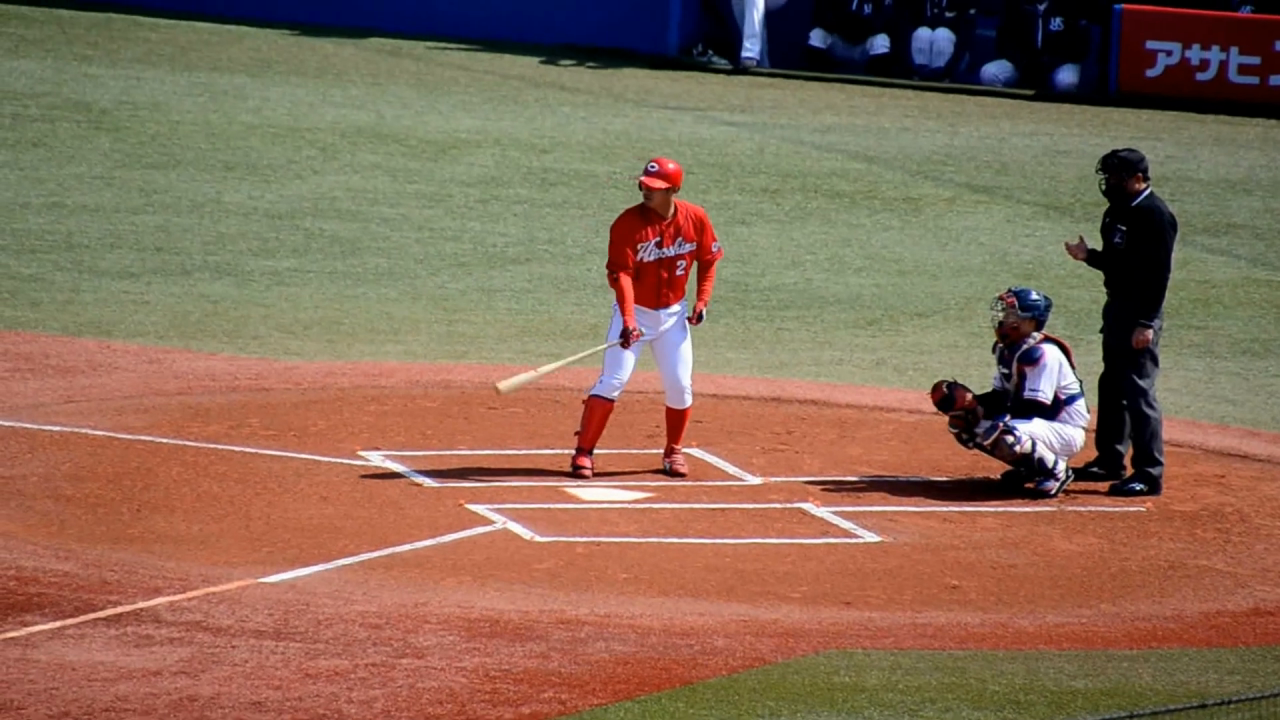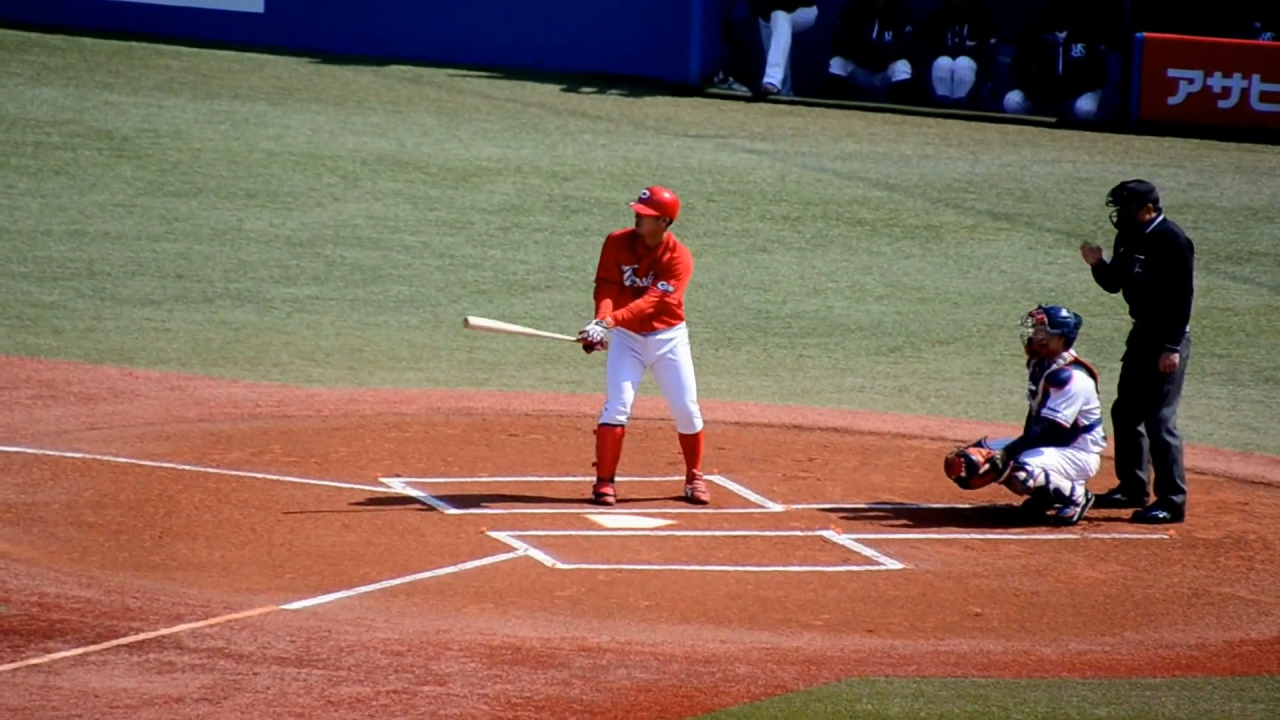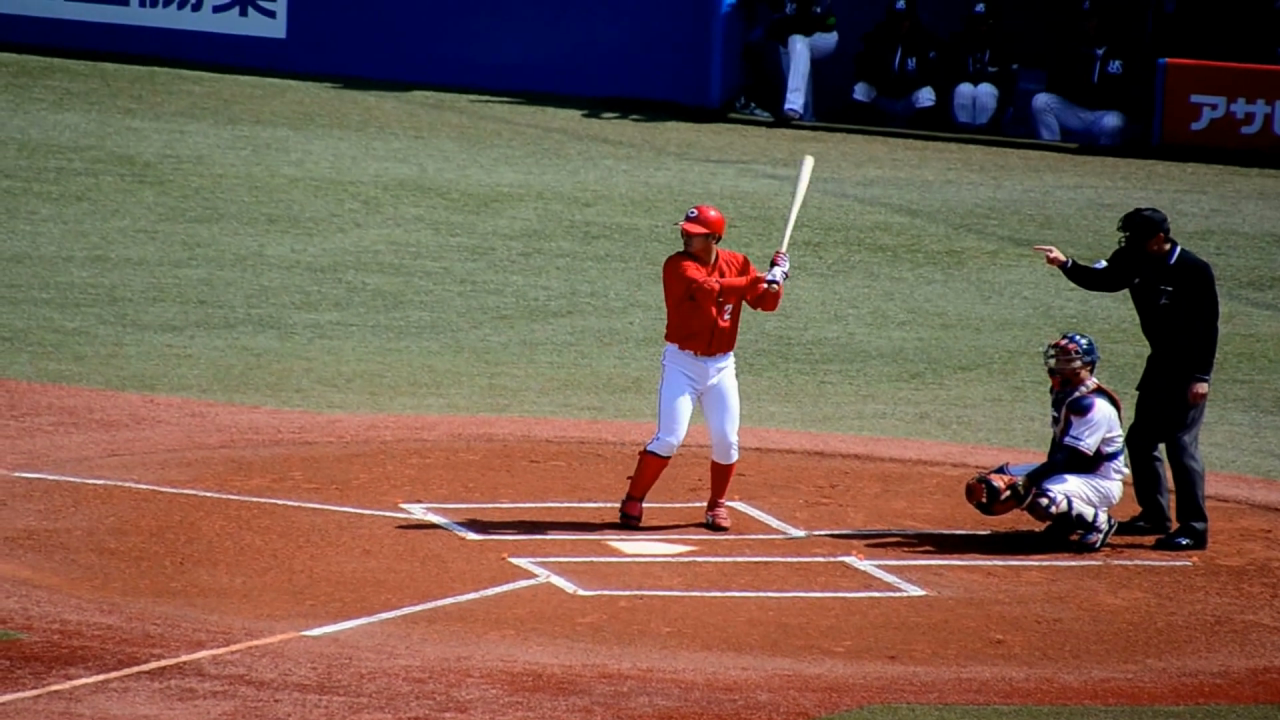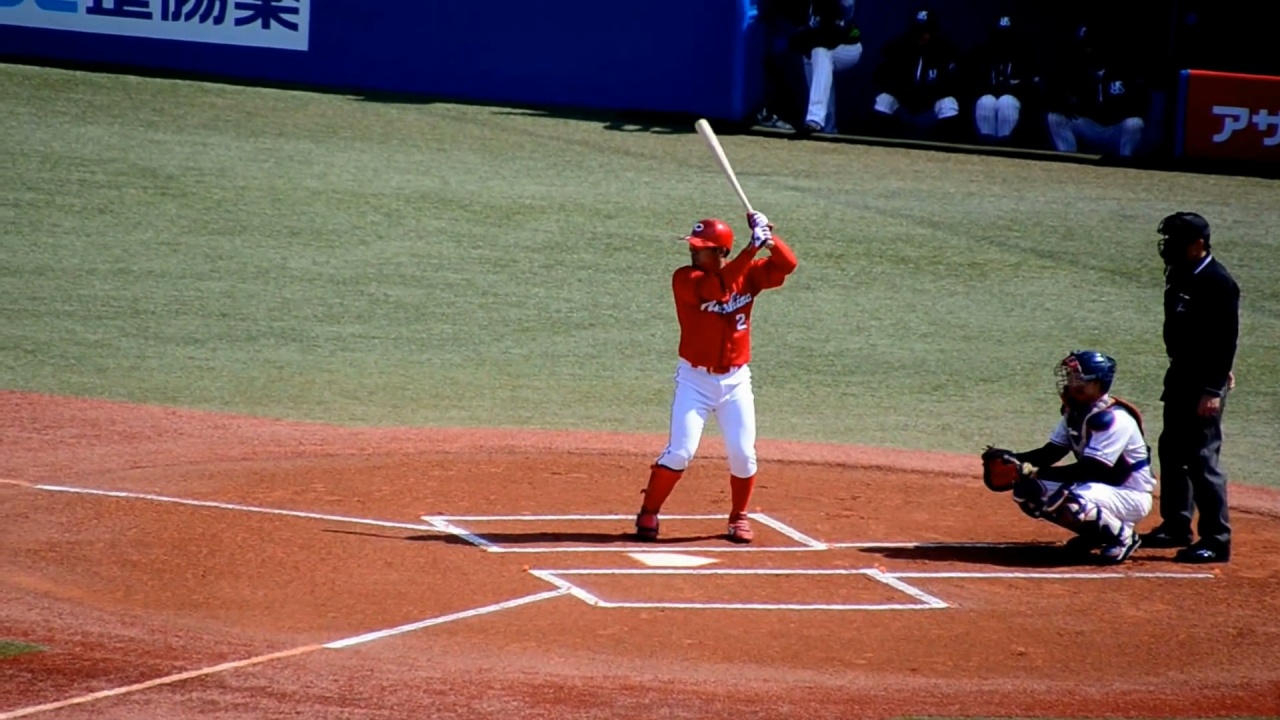
dt=1s
person 1, frame 1
left shoulder: (1155, 215)
right shoulder: (1117, 210)
left elbow: (1159, 273)
left wrist: (1146, 322)
right wrist: (1089, 255)
left hip: (1140, 313)
right hip: (1115, 306)
left knee: (1138, 390)
right knee: (1111, 386)
left ankle: (1149, 474)
right ankle: (1110, 460)
person 1, frame 2
left shoulder: (1170, 240)
right shoulder: (1127, 237)
left elbow: (1181, 297)
right elbow: (1114, 284)
left wrist: (1172, 347)
right wrist: (1098, 264)
left hip: (1167, 340)
right hip: (1141, 335)
left knee: (1159, 418)
right knee: (1125, 413)
left ankle: (1172, 501)
right ankle: (1133, 488)
person 1, frame 3
left shoulder: (1194, 271)
right shoulder: (1134, 262)
left elbow: (1208, 326)
right elbow: (1099, 278)
left wrist: (1202, 376)
right wrist: (1065, 264)
left hip: (1188, 369)
right hip: (1159, 363)
left knee: (1180, 443)
right knee: (1140, 439)
left ankle: (1194, 529)
right ankle: (1155, 516)
person 1, frame 4
left shoulder: (1218, 283)
right shoulder: (1179, 274)
left elbow: (1226, 340)
left wrist: (1212, 390)
left hip: (1203, 381)
right hip: (1178, 375)
left knee: (1202, 458)
right knee: (1171, 452)
left ankle: (1216, 540)
right ankle: (1176, 527)
person 2, frame 1
left shoulder: (696, 218)
right shoulder: (628, 223)
left elbow: (708, 261)
right elbow: (619, 273)
left wrist: (702, 300)
right wrist: (628, 320)
left hip: (674, 313)
right hip: (635, 312)
left knee: (679, 386)
right knee: (612, 382)
left ankle: (673, 451)
right ankle: (583, 452)
person 2, frame 2
left shoulder: (679, 256)
right shoulder: (617, 242)
left elbow: (653, 301)
right elbow: (606, 287)
left wrist: (608, 321)
right wrist: (599, 325)
left hip: (670, 338)
right hip: (627, 337)
left knee: (686, 410)
right knee: (617, 407)
left ankle: (695, 478)
right ankle: (605, 481)
person 2, frame 3
left shoulder: (738, 263)
right shoulder: (677, 265)
left elbow: (768, 302)
right elbow: (710, 290)
left wrist: (775, 272)
right wrist: (761, 278)
left hip: (721, 365)
right hip: (682, 362)
left knee: (726, 440)
right knee: (669, 438)
left ankle: (717, 505)
right ankle: (633, 501)
person 2, frame 4
left shoulder: (748, 273)
right shoulder: (684, 278)
left elbow: (787, 263)
right elbow: (716, 287)
left wrist: (766, 232)
right wrist: (751, 249)
left hip: (736, 380)
right hip: (694, 379)
left knee: (743, 454)
right knee: (680, 451)
left ankle: (739, 518)
right ankle: (648, 513)
person 3, frame 1
left shoulder: (1042, 354)
right shoulder: (1005, 349)
left elbow: (1033, 409)
right elbow: (998, 397)
left wrist: (980, 412)
right wrist: (967, 401)
left hip: (1065, 431)
right hip: (1036, 423)
left knee: (1006, 436)
right knee: (961, 424)
left ankle: (1055, 469)
right ankle: (1028, 466)
person 3, frame 2
left shoulder: (1071, 376)
right shoulder: (1039, 365)
left elbow: (1046, 429)
left wrist: (1004, 454)
right wrist: (1021, 448)
left hip: (1077, 454)
right hip: (1045, 446)
left knee: (1020, 472)
right knee: (978, 454)
left ankle: (1075, 495)
right ankle: (1045, 493)
person 3, frame 3
left shoulder: (1093, 405)
right shoulder: (1062, 393)
left elbow: (1069, 457)
left wrist: (1026, 481)
left hip: (1099, 482)
right hip: (1068, 472)
left knee: (1041, 498)
right knee: (999, 480)
left ankle: (1098, 521)
right ankle: (1067, 518)
person 3, frame 4
left shoulder: (1113, 418)
right shoulder: (1074, 411)
left elbow: (1087, 470)
right elbow: (1050, 453)
left wrist: (1033, 471)
right wrist: (1012, 459)
left hip: (1130, 496)
right hip: (1098, 487)
left knee: (1068, 502)
right knee: (1026, 491)
left ankle: (1122, 536)
right ankle: (1095, 533)
